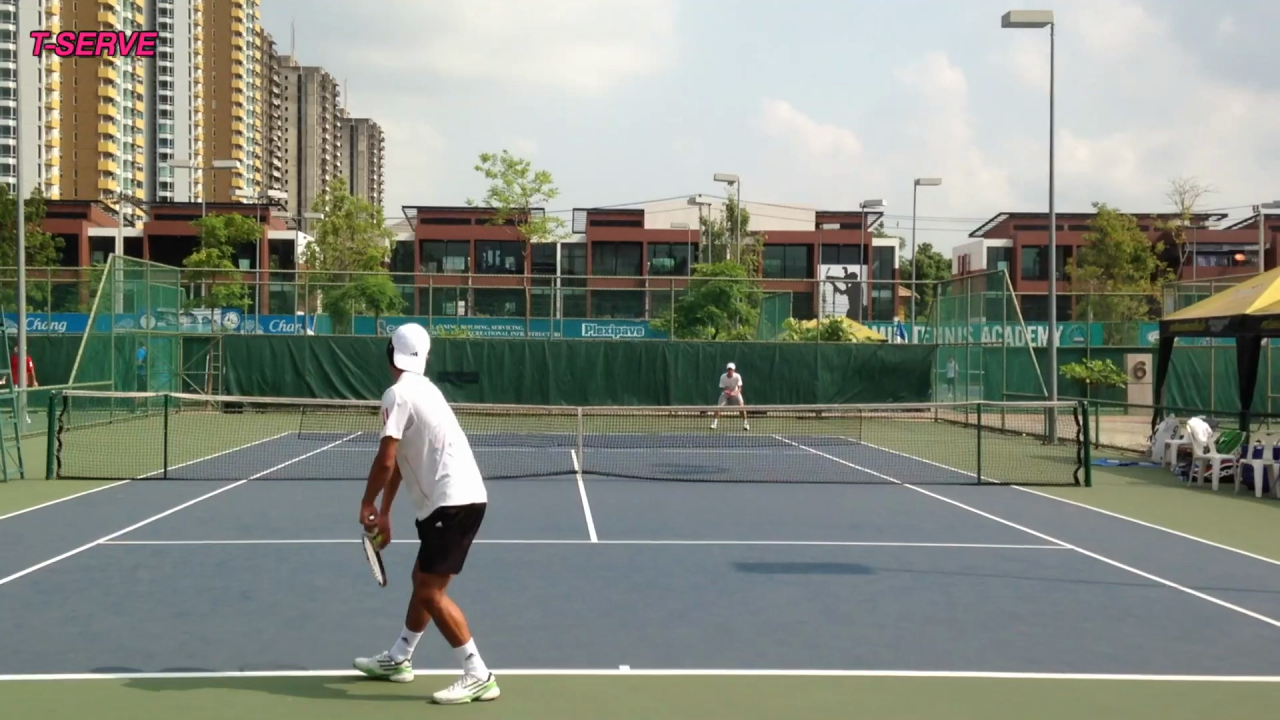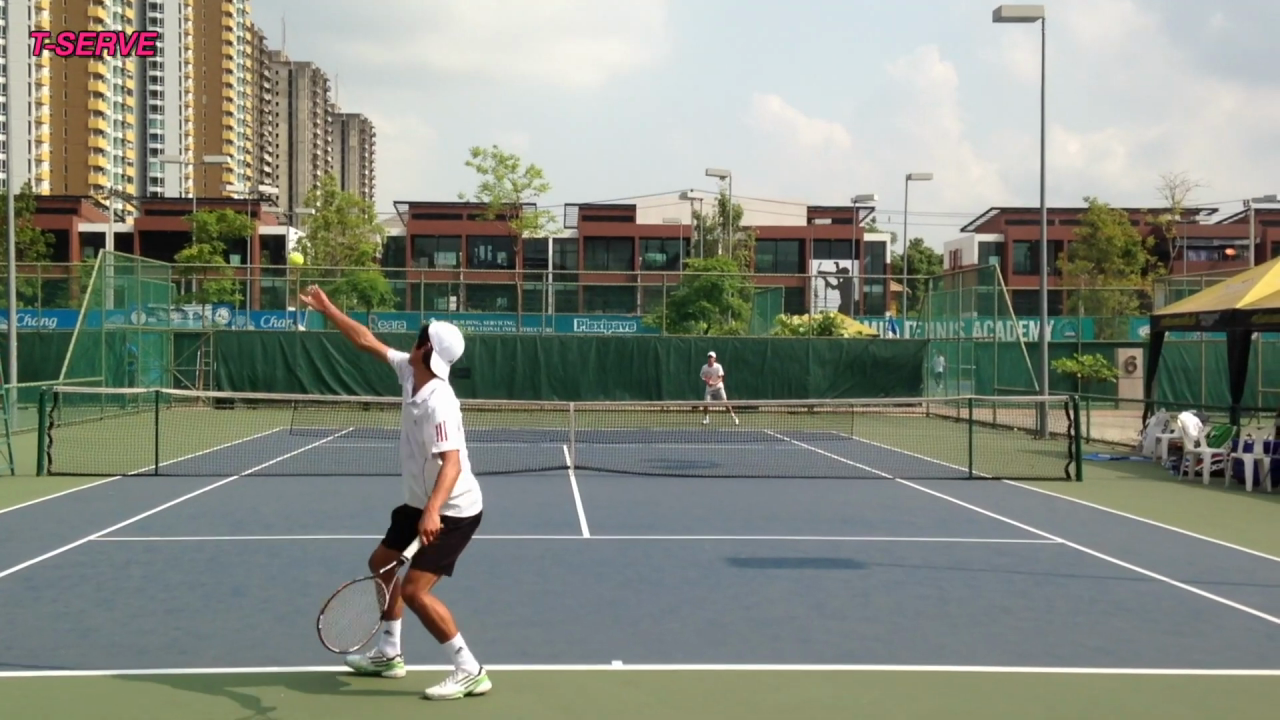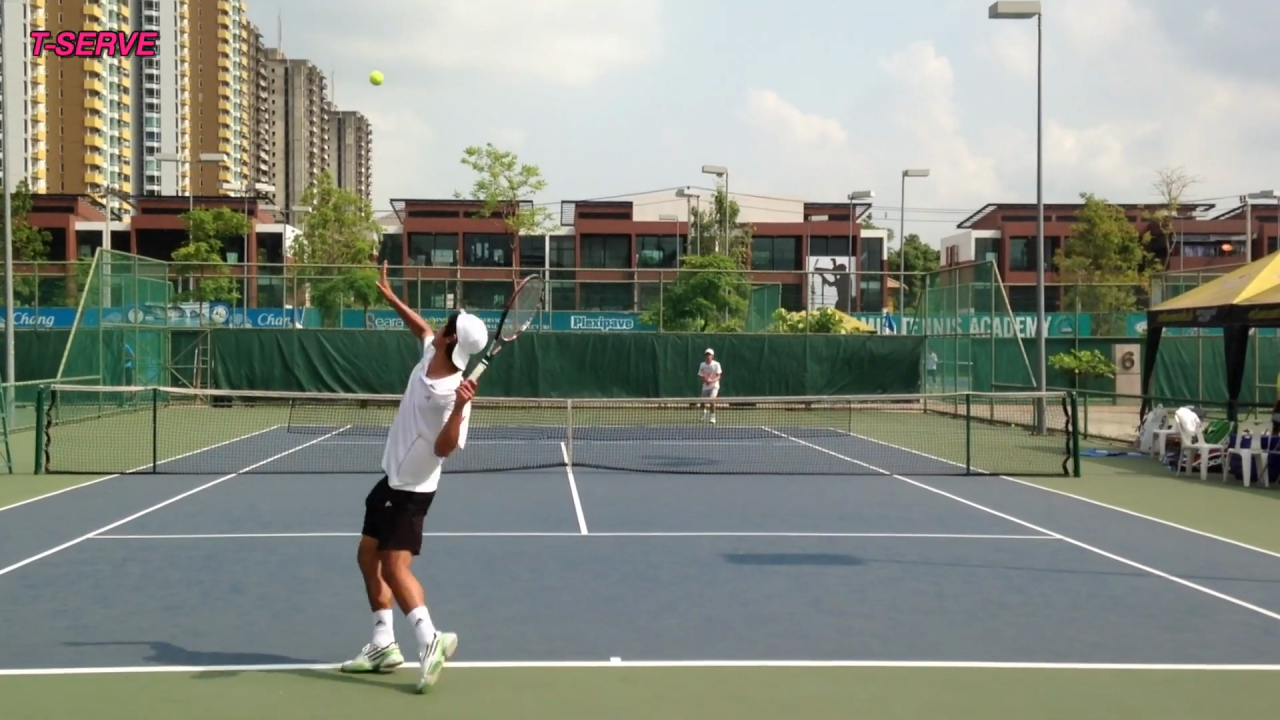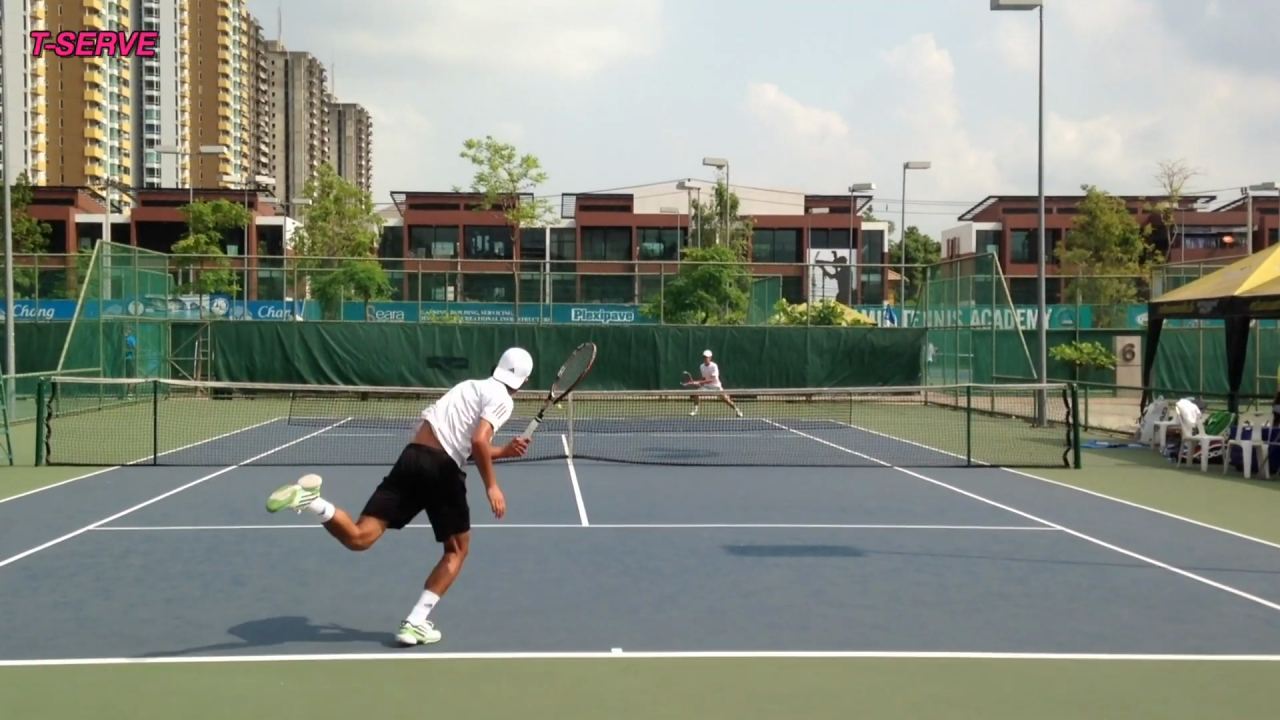
dt=0.5s
person 1, frame 1
left shoulder: (399, 393)
right shoulder: (421, 390)
left elbow: (386, 458)
right elbow: (400, 462)
left wrist: (367, 503)
right wrist: (384, 513)
left hip: (454, 502)
right hip: (460, 498)
left knee: (431, 592)
right knee: (422, 579)
left ankle: (479, 677)
right ankle: (398, 659)
person 1, frame 2
left shoulder: (438, 405)
right shoulder: (411, 370)
left elbow: (452, 465)
right elbow: (368, 341)
left wrist: (433, 513)
right wrist: (327, 308)
left hip: (456, 509)
right hip: (421, 505)
left knee: (415, 590)
right knee: (380, 562)
left ankle: (470, 672)
right ankle: (388, 654)
person 1, frame 3
left shoulder: (453, 395)
right shoulder: (433, 354)
left elbow: (444, 448)
right elbow: (423, 330)
left wrist: (460, 407)
right wrist: (391, 297)
left hip: (410, 487)
right hip: (393, 481)
left knee: (396, 568)
right knee: (368, 556)
left ankle: (432, 642)
right ankle: (383, 646)
person 1, frame 4
left shoulder: (470, 386)
right shoulder: (502, 398)
right elbow: (479, 440)
left wrist: (503, 451)
right wrist: (491, 486)
left hip: (412, 458)
right hip: (441, 468)
left knee: (358, 538)
right knee: (456, 550)
left ankle: (310, 500)
right ankle: (416, 624)
